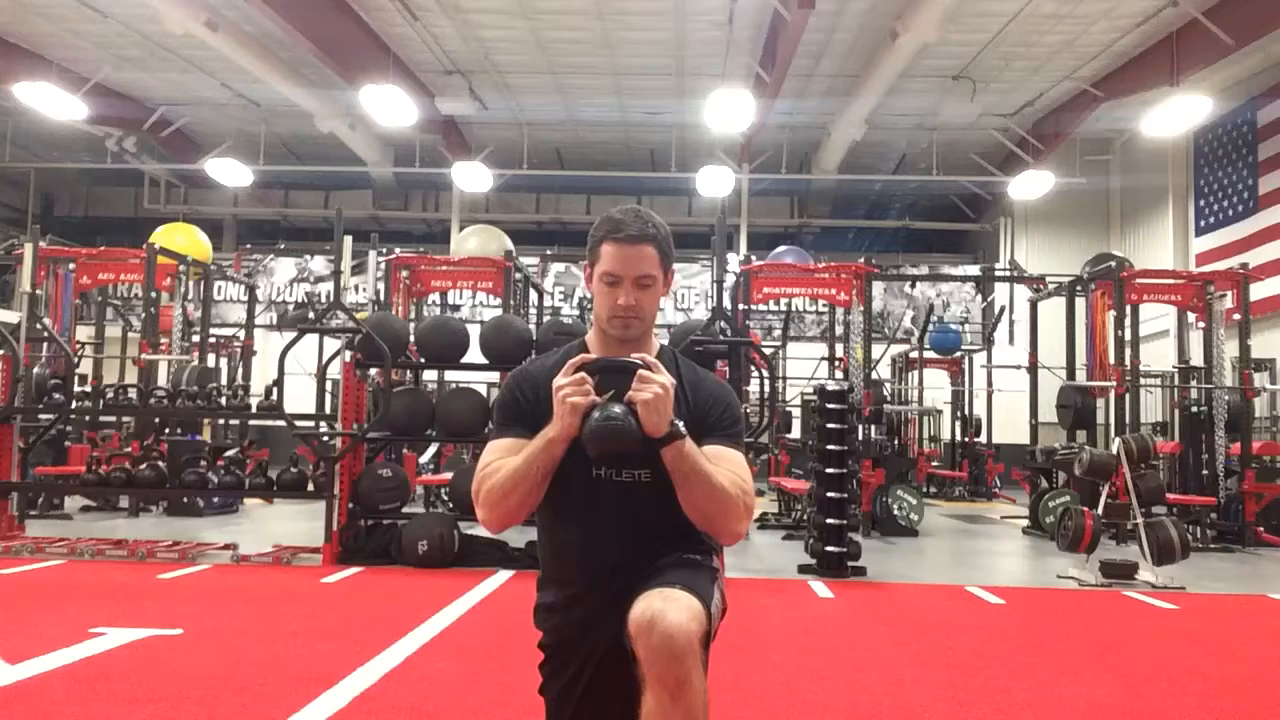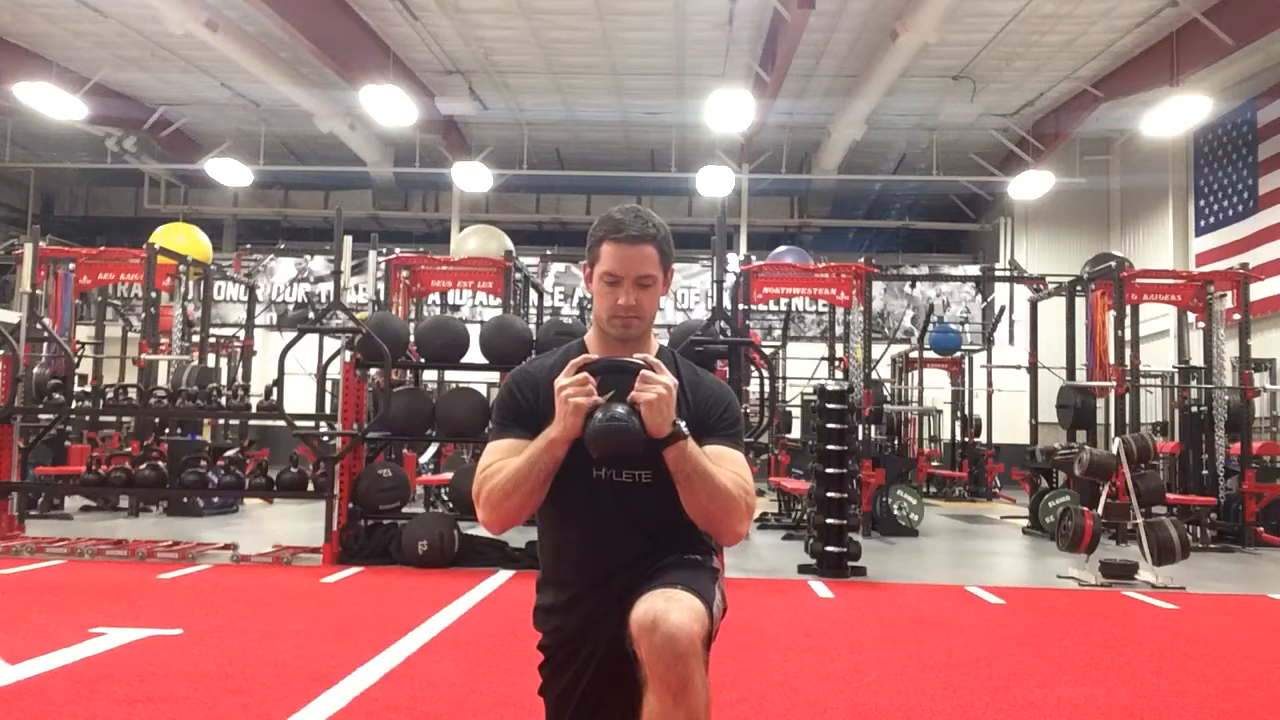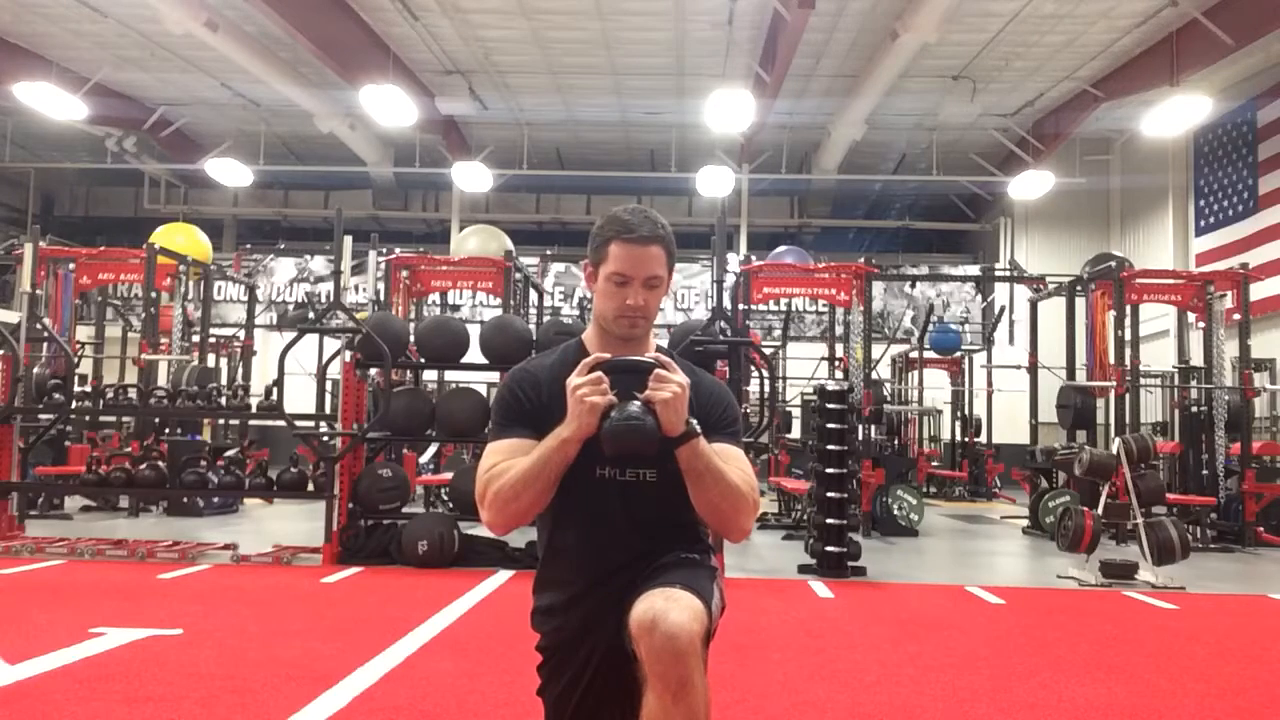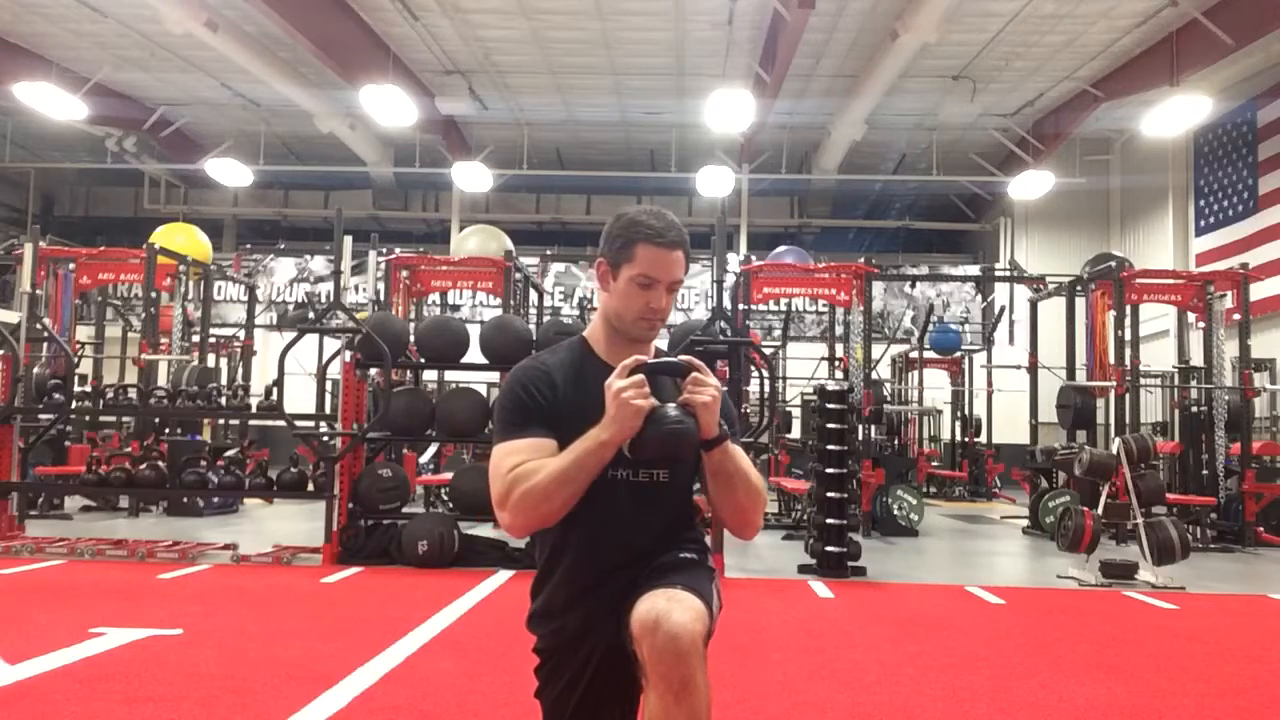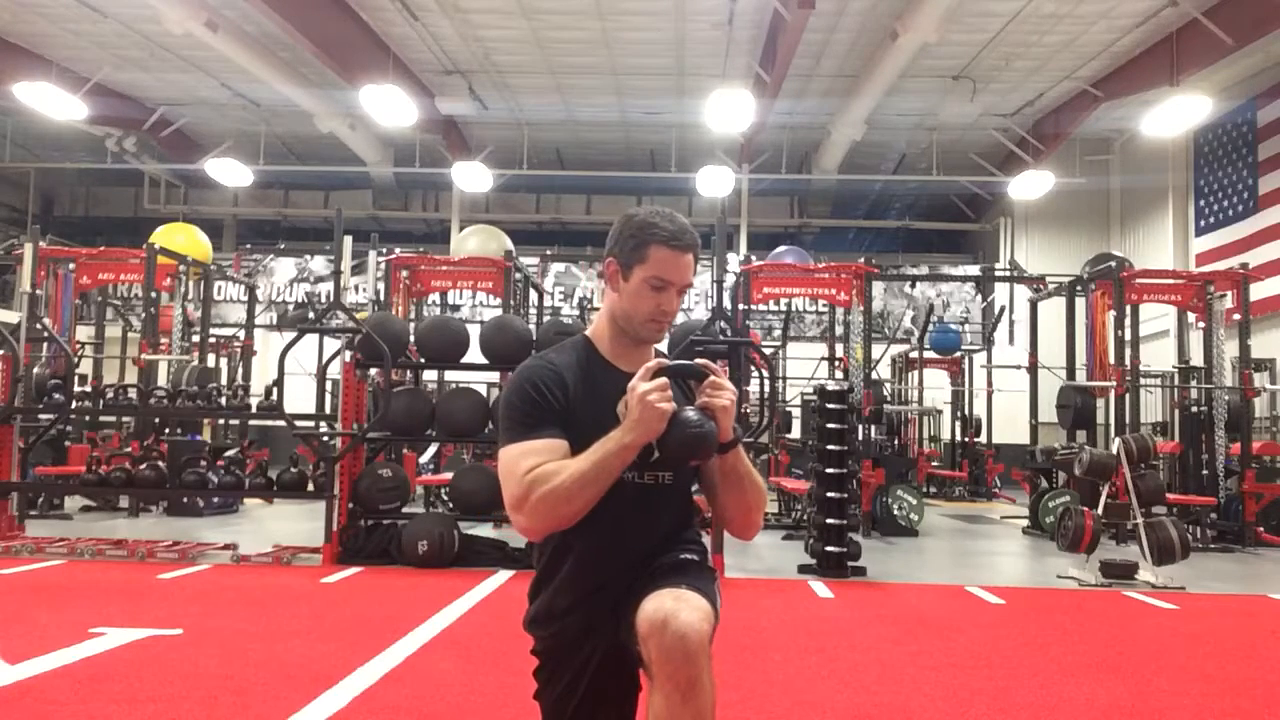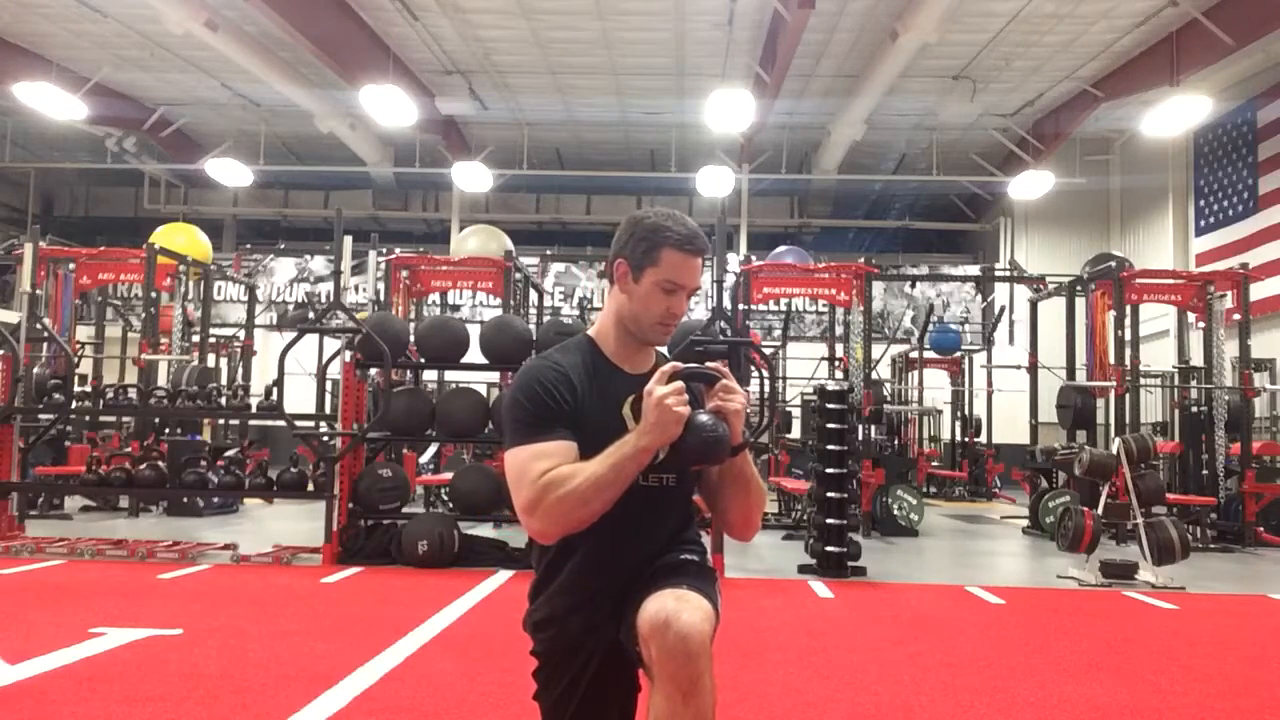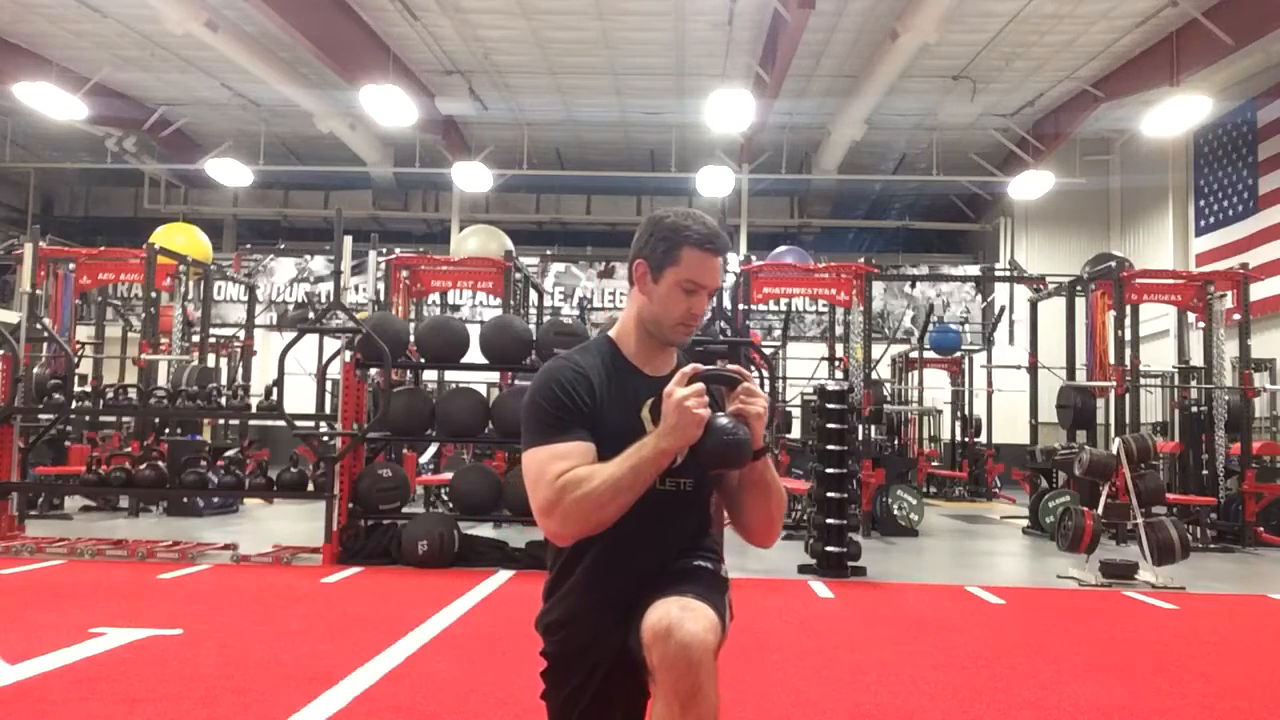
dt=0.5s
person 1, frame 1
left shoulder: (704, 392)
right shoulder: (535, 383)
left elbow: (732, 523)
right elbow: (492, 511)
left wrist: (669, 432)
right wrist: (560, 428)
left hip: (674, 575)
right hip: (575, 603)
left knee: (665, 630)
person 1, frame 2
left shoulder: (704, 393)
right shoulder: (534, 383)
left elbow: (733, 524)
right elbow: (493, 513)
left wrist: (671, 432)
right wrist: (561, 429)
left hip: (674, 576)
right hip: (574, 603)
left knee: (667, 631)
person 1, frame 3
left shoulder: (702, 391)
right shoulder: (533, 383)
left elbow: (739, 521)
right elbow: (496, 512)
left wrist: (683, 431)
right wrist: (573, 428)
left hip: (671, 572)
right hip: (573, 603)
left knee: (666, 629)
person 1, frame 4
left shoulder: (693, 386)
right shoulder: (539, 380)
left elbow: (746, 522)
right elbow: (515, 511)
left wrist: (713, 434)
right wrist: (612, 428)
left hip: (669, 572)
right hip: (573, 604)
left knee: (669, 632)
person 1, frame 5
left shoulder: (690, 383)
right shoulder: (544, 379)
left elbow: (745, 523)
right elbow: (530, 513)
left wrist: (725, 437)
right wrist: (633, 431)
left hip: (668, 573)
right hip: (574, 607)
left knee: (678, 630)
person 1, frame 6
left shoulder: (689, 386)
right shoulder: (548, 379)
left elbow: (742, 525)
right elbow: (542, 516)
left wrist: (733, 440)
right wrist: (647, 436)
left hip: (669, 574)
right hip: (576, 609)
left knee: (679, 630)
person 1, frame 7
left shoulder: (709, 388)
right shoulder: (568, 379)
left elbow: (762, 532)
right elbow: (560, 517)
left wrist: (754, 445)
right wrist: (666, 438)
left hip: (682, 581)
right hip: (588, 611)
left knee: (682, 639)
